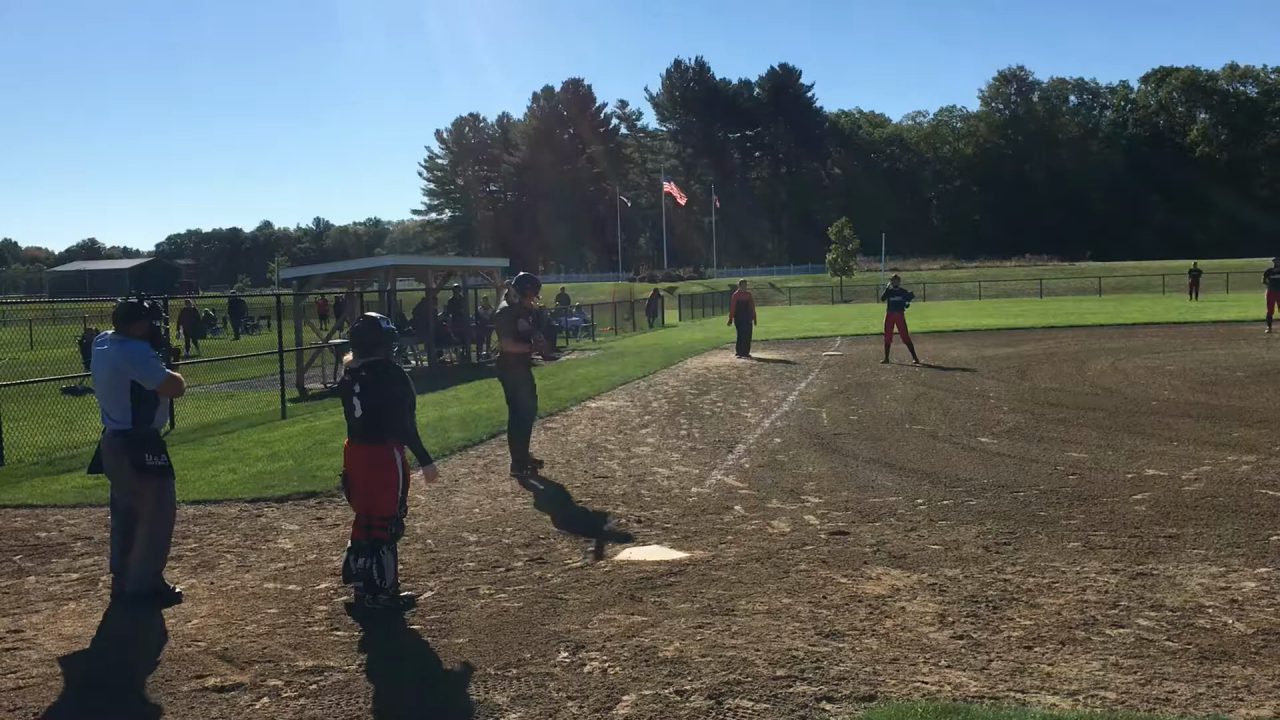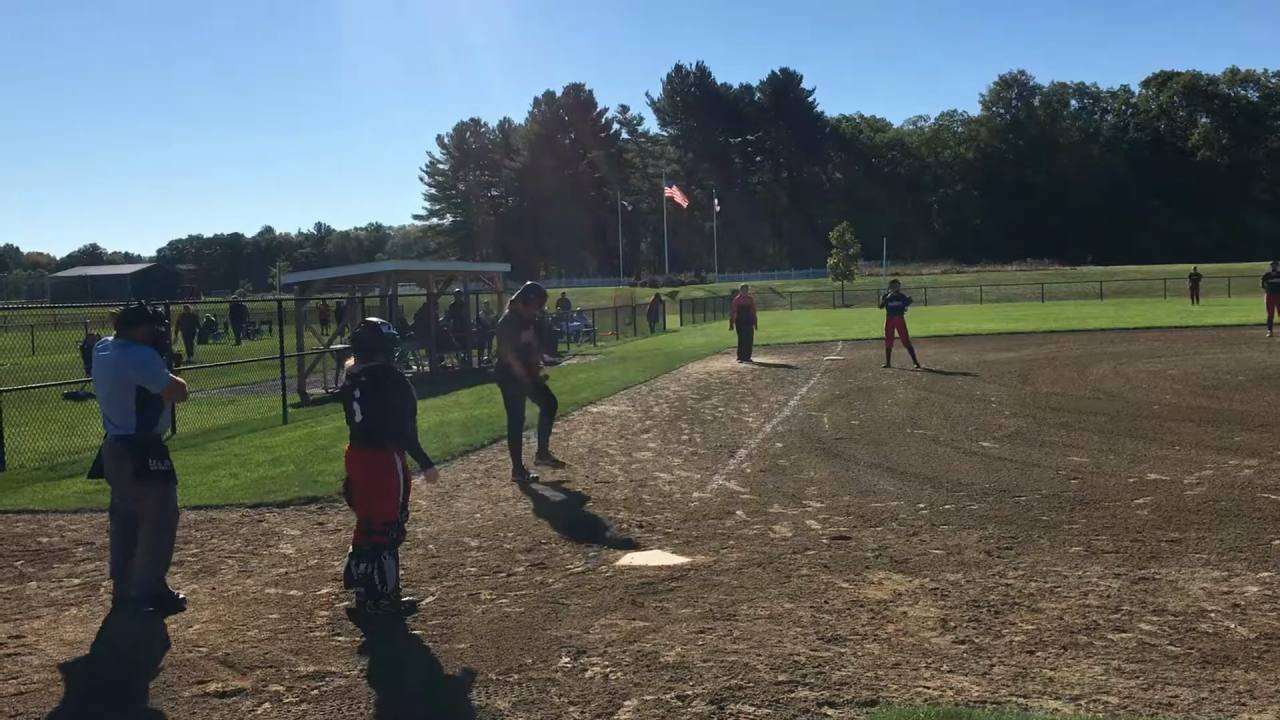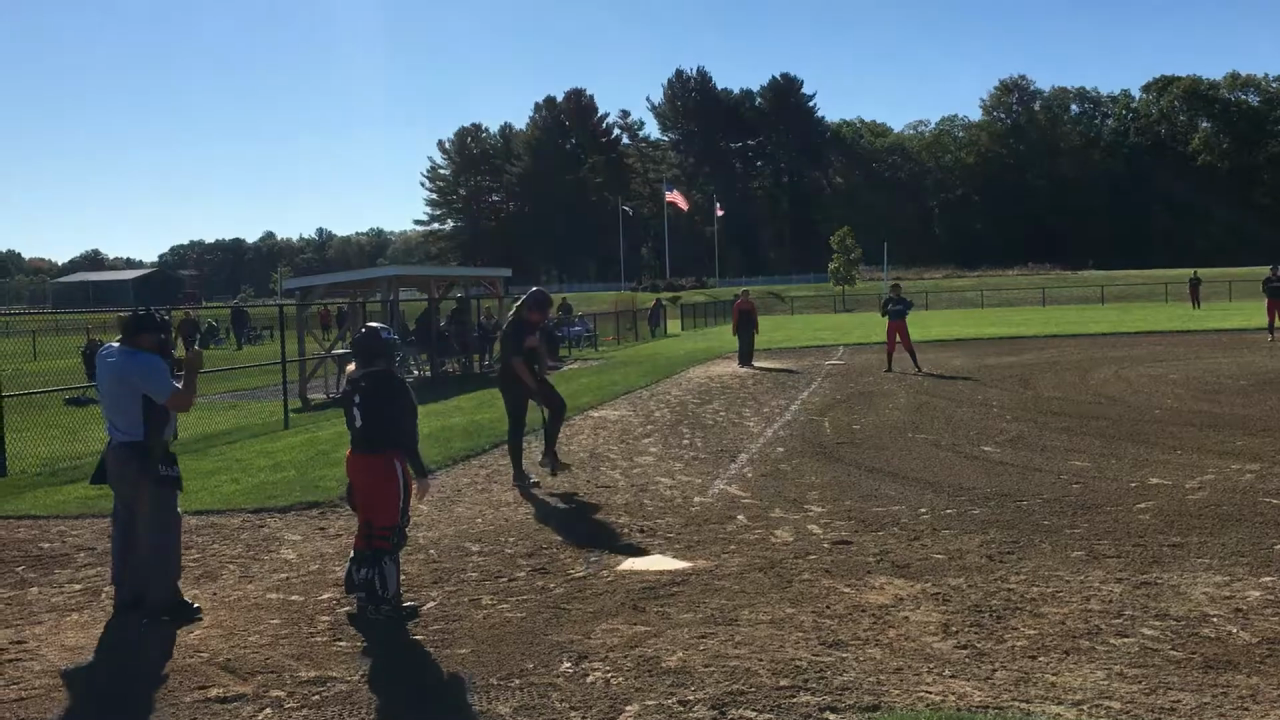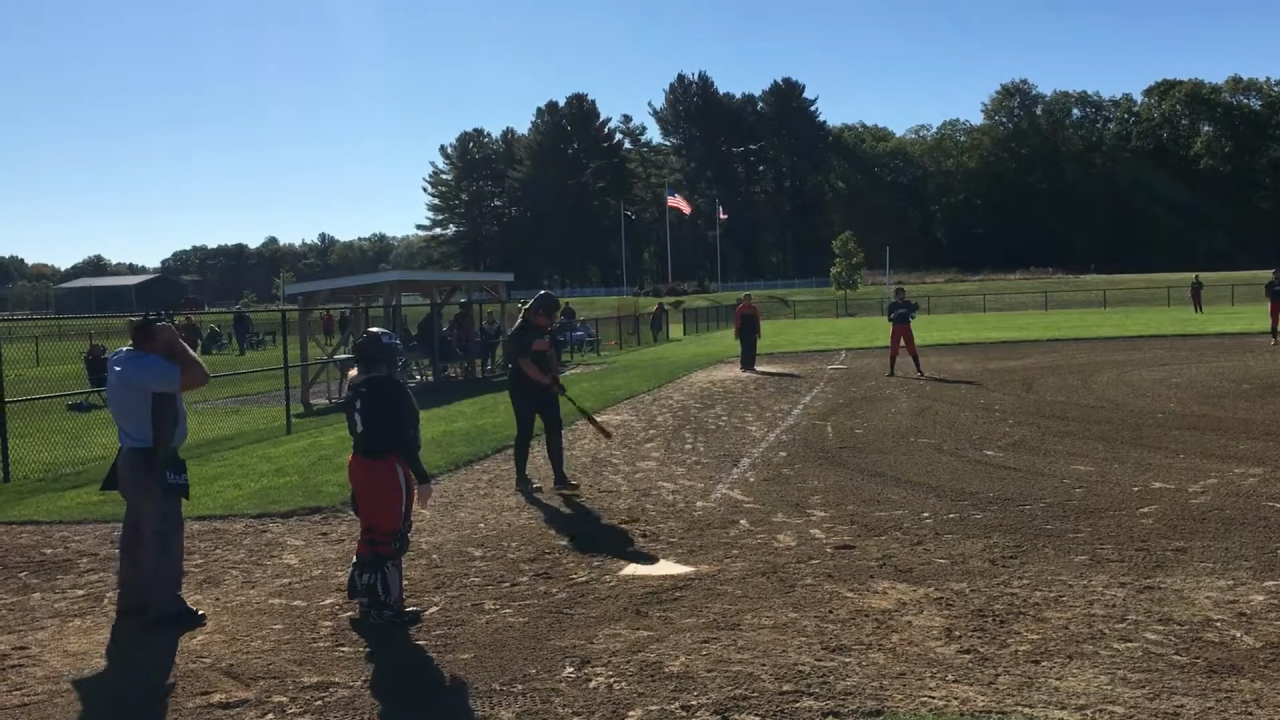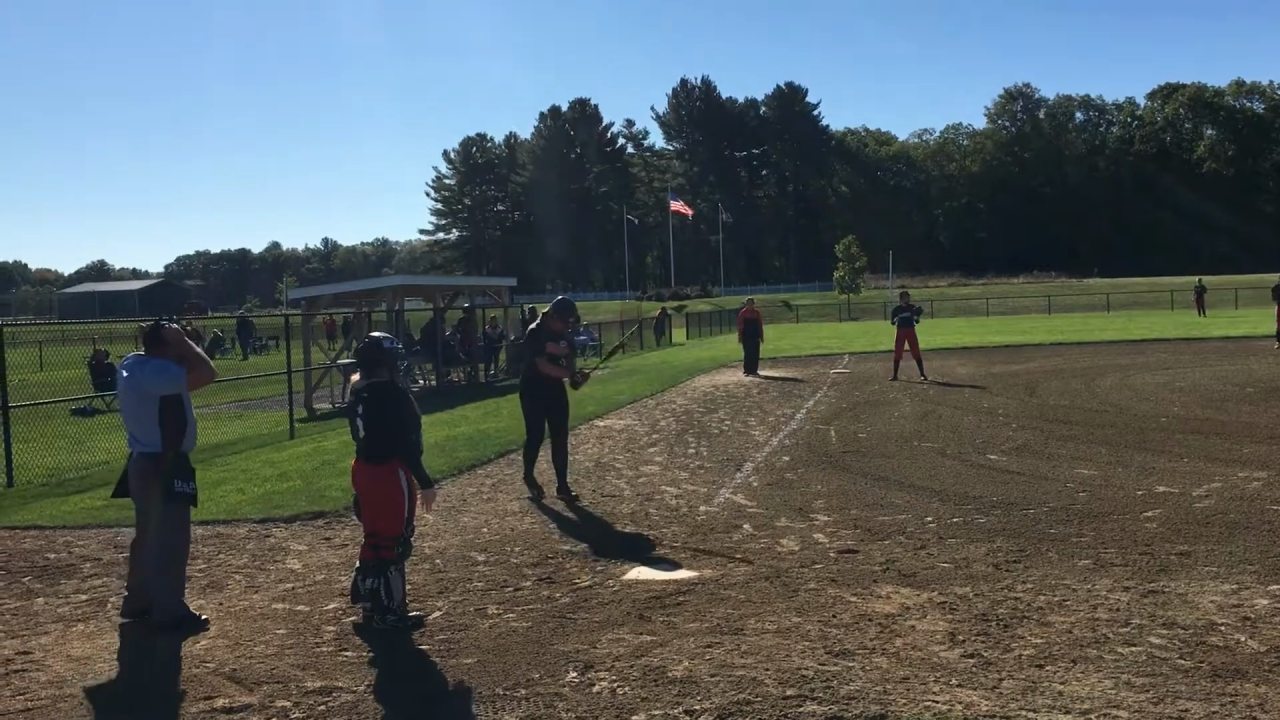
dt=0.2s
person 1, frame 1
left shoulder: (103, 344)
right shoulder: (136, 352)
right elbow: (175, 388)
right wrist: (166, 370)
left hip: (115, 442)
right hip: (138, 444)
left knee: (125, 514)
right knee: (156, 512)
left ankle: (124, 582)
right ankle: (145, 584)
person 1, frame 2
left shoulder: (103, 350)
right shoulder: (140, 356)
right elbow: (179, 392)
left wrist: (141, 336)
right wrist: (169, 376)
left hip: (117, 447)
right hip: (141, 450)
left knee: (125, 519)
right knee: (161, 517)
left ankle: (126, 588)
right ankle: (149, 589)
person 1, frame 3
left shoulder: (107, 356)
right shoulder: (146, 363)
right elbow: (182, 402)
right wrist: (191, 371)
left hip: (120, 453)
right hip: (146, 456)
left knee: (128, 526)
right knee: (162, 526)
left ankle: (128, 593)
right ankle: (164, 599)
person 1, frame 4
left shoulder: (119, 360)
right shoulder: (151, 367)
right elbow: (200, 377)
right wrist: (176, 342)
left hip: (132, 458)
right hip: (155, 462)
left knee: (136, 532)
right knee: (165, 534)
left ankle: (132, 598)
right ankle: (166, 606)
person 1, frame 5
left shoulder: (132, 366)
right shoulder: (157, 372)
right elbow: (206, 374)
left wrist: (167, 342)
right wrist: (182, 341)
left hip: (144, 463)
right hip: (164, 467)
left knee: (149, 535)
right knee: (171, 539)
left ankle: (139, 600)
right ankle: (170, 611)
person 2, frame 1
left shoulder: (349, 374)
right shoulder: (390, 374)
left elbow: (353, 417)
right elbow: (402, 423)
right wrist: (424, 460)
left hip: (356, 451)
right hip: (384, 453)
left knee: (365, 519)
right knee: (386, 522)
left ankle: (363, 585)
right ankle: (381, 592)
person 2, frame 2
left shoulder: (351, 379)
right shoulder: (391, 379)
left elbow: (355, 422)
right elbow: (402, 429)
right wrist: (425, 463)
left hip: (357, 455)
right hip: (385, 458)
left knee: (367, 524)
right knee: (387, 527)
left ankle: (364, 590)
right ankle: (383, 597)
person 2, frame 3
left shoulder: (352, 384)
right shoulder: (390, 384)
left elbow: (356, 426)
right elbow: (402, 434)
right wrist: (420, 472)
left hip: (359, 460)
right hip: (386, 463)
left knee: (368, 529)
right knee: (389, 532)
left ankle: (365, 595)
right ankle: (384, 602)
person 2, frame 4
left shoulder: (355, 389)
right shoulder: (391, 390)
left elbow: (359, 431)
right elbow: (404, 439)
right wrist: (422, 478)
left hip: (361, 465)
right hip: (388, 468)
left knee: (371, 534)
right knee: (391, 537)
left ankle: (368, 600)
right ankle: (387, 607)
person 2, frame 5
left shoulder: (358, 393)
right shoulder: (393, 394)
left elbow: (361, 436)
right elbow: (405, 444)
right wrist: (424, 482)
left hip: (365, 470)
right hip: (390, 473)
left knee: (374, 538)
right knee: (394, 542)
left ankle: (371, 604)
right ankle: (390, 611)
person 3, frame 1
left shoulder: (526, 310)
right shoulder: (505, 313)
left elbow: (532, 334)
right elbow: (507, 345)
left wrist: (538, 342)
right wrist: (532, 347)
left hip: (522, 366)
right hip: (510, 368)
left knee: (529, 410)
right knee: (518, 413)
left ankle: (523, 456)
right ankle: (517, 464)
person 3, frame 2
left shoulder: (527, 319)
right shoulder: (508, 322)
right elbow: (510, 358)
left wrist: (536, 369)
right wrist: (527, 381)
left hip: (526, 373)
right hip: (510, 375)
left knee: (550, 404)
right knee: (516, 420)
left ankle: (543, 453)
right ankle: (518, 469)
person 3, frame 3
left shoulder: (534, 324)
right shoulder: (513, 329)
left elbow: (540, 347)
right elbow: (517, 363)
left wrist: (542, 374)
right wrist: (535, 389)
left hip: (531, 375)
right hip: (512, 380)
left knee: (558, 405)
right knee: (517, 425)
left ankle: (549, 455)
right ankle: (518, 474)
person 3, frame 4
left shoulder: (545, 328)
right shoulder: (521, 332)
left elbow: (550, 353)
right elbow: (526, 365)
left wrist: (555, 378)
right wrist: (549, 383)
left hip: (542, 382)
right hip: (522, 385)
left knee: (554, 427)
right knee: (525, 431)
left ankle: (559, 478)
right ankle: (521, 478)
person 3, frame 5
left shoulder: (564, 334)
right shoulder: (535, 333)
left elbow: (568, 360)
right elbow: (543, 366)
left wrist: (574, 377)
right wrist: (571, 375)
left hip: (555, 388)
right hip: (533, 389)
left knee: (560, 437)
right knee: (535, 435)
left ankle: (562, 486)
right ankle: (529, 477)
